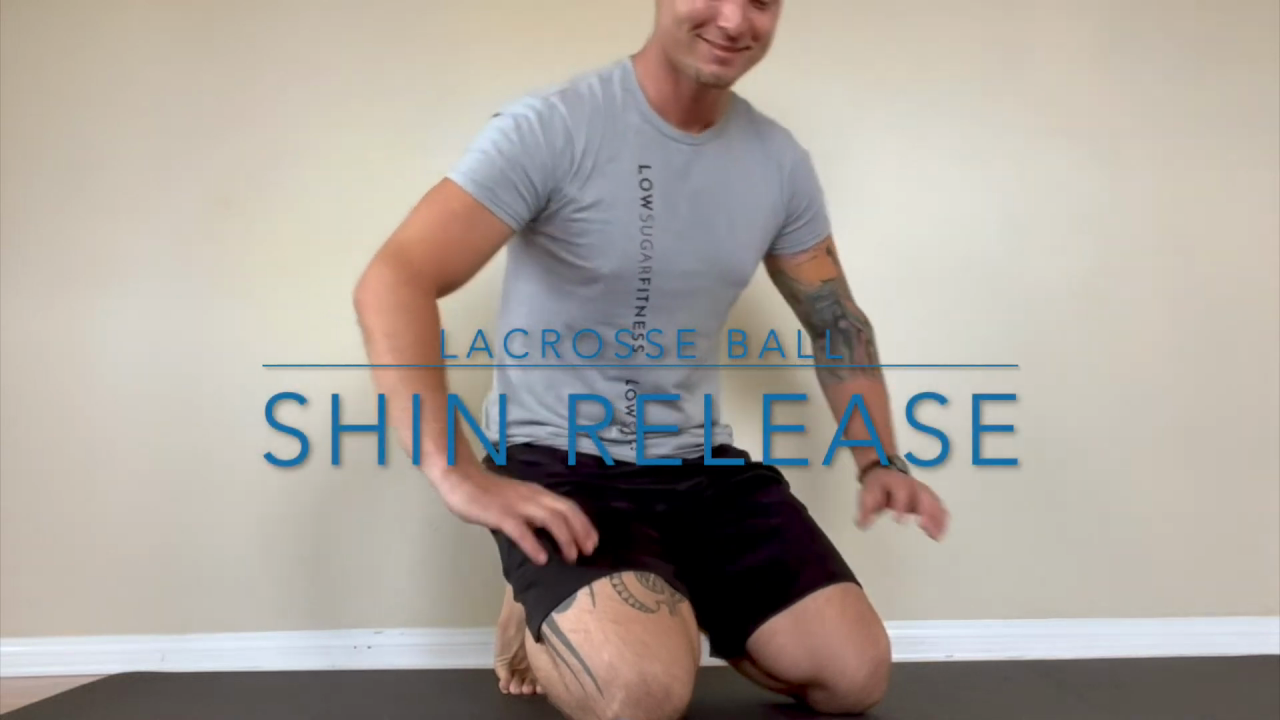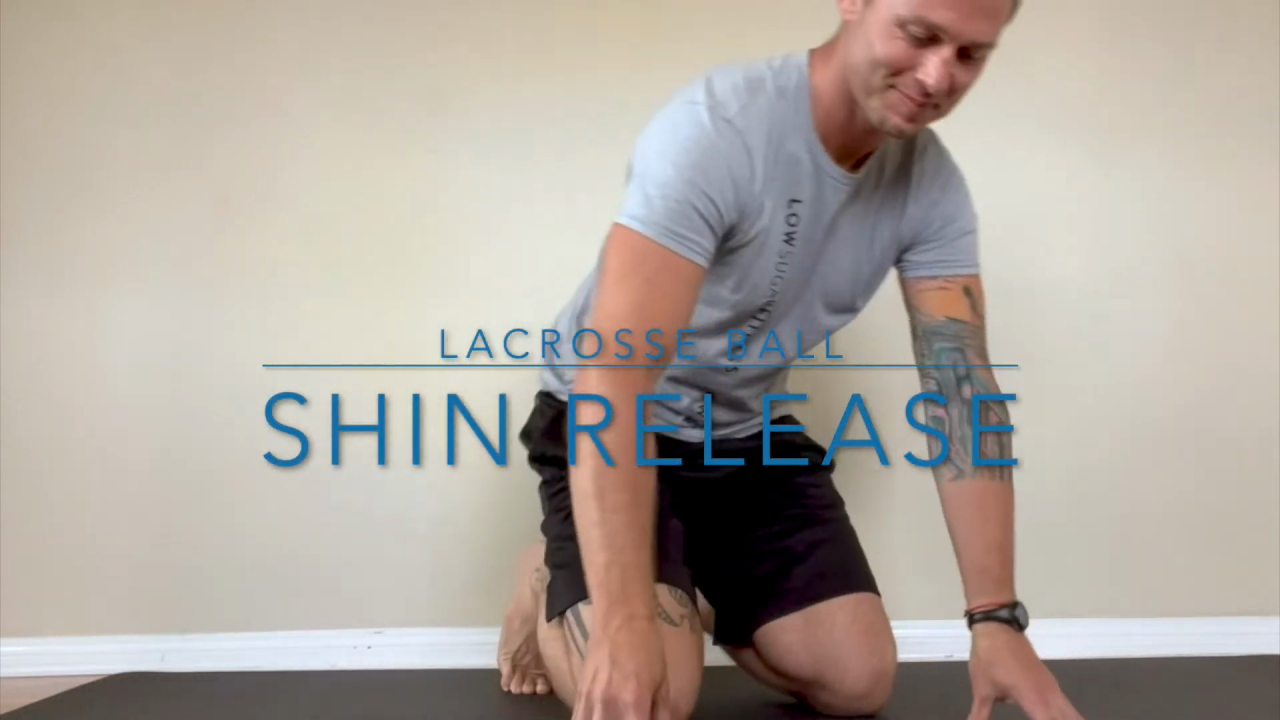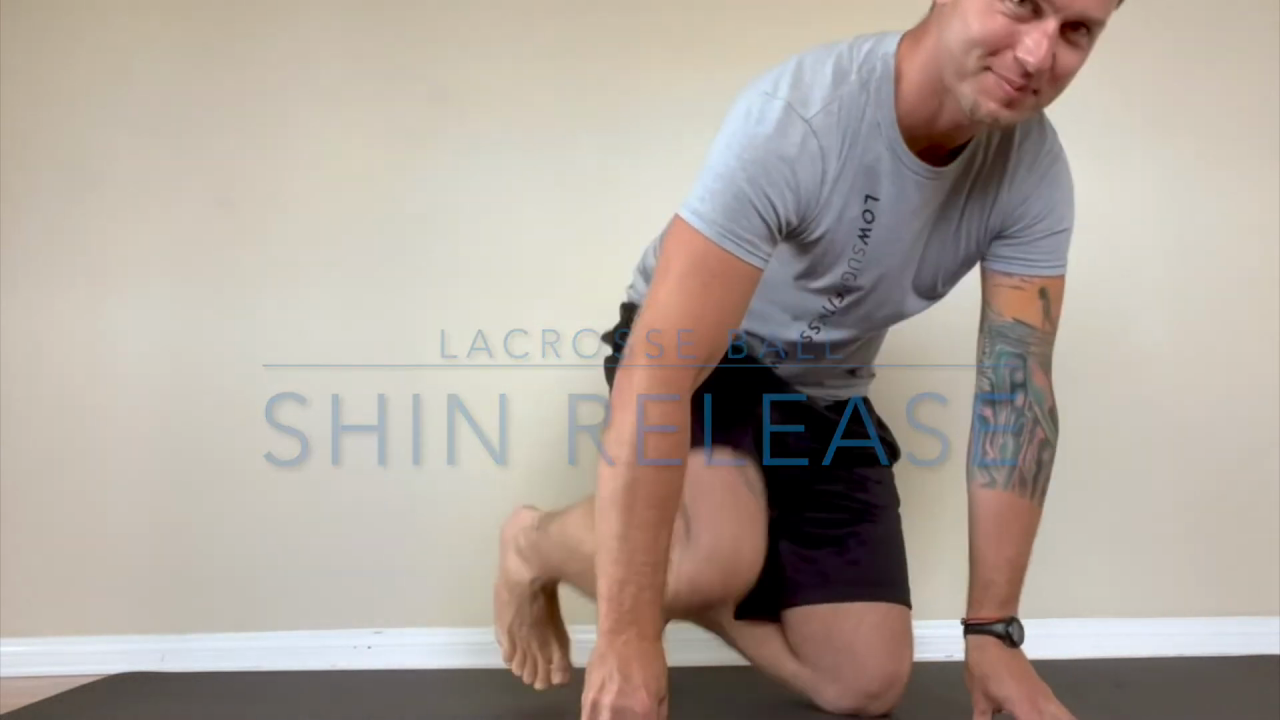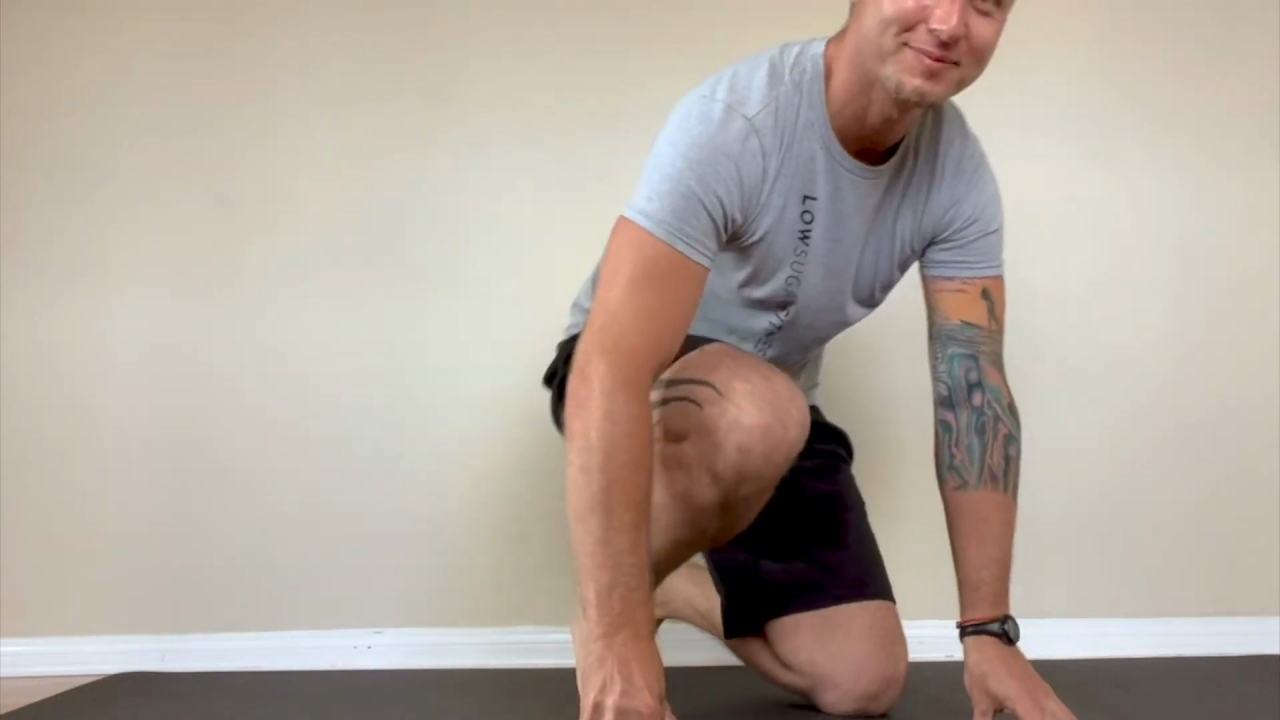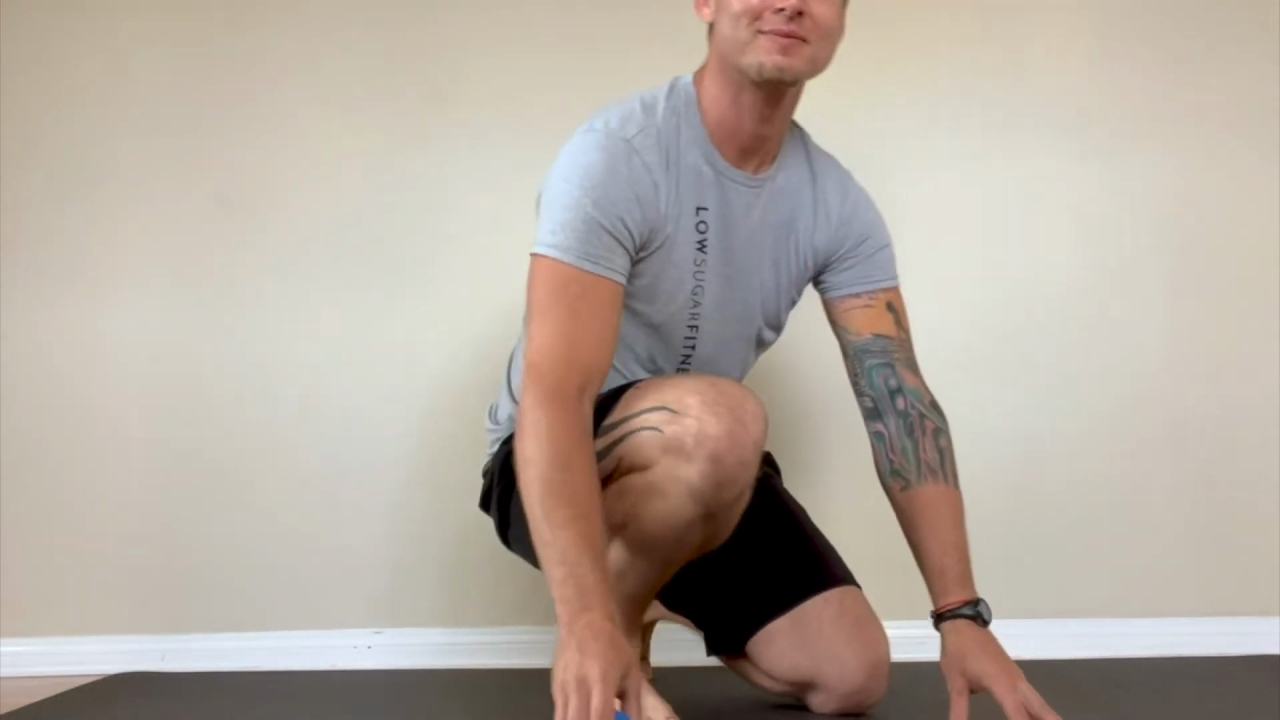
dt=0.5s
person 1, frame 1
left shoulder: (779, 161)
right shoulder: (551, 127)
left elbow: (836, 321)
right elbow: (393, 286)
left wrist: (878, 461)
right wrist: (458, 472)
left hip: (702, 463)
right hip: (558, 466)
left ankle: (668, 607)
right ankle: (533, 614)
person 1, frame 2
left shoulder: (934, 187)
right shoulder: (712, 131)
left elbow: (961, 389)
right elbow: (616, 371)
left wrist: (997, 620)
right wrist: (623, 617)
left hip: (754, 440)
right hip: (614, 432)
left ankle: (685, 596)
right ankle: (551, 591)
person 1, frame 3
left shoulder: (1035, 171)
right shoulder: (794, 118)
left elbow: (1018, 391)
right elbow: (659, 369)
left wrist: (992, 629)
right wrist: (625, 630)
left hip: (827, 392)
right hip: (699, 352)
right knee: (717, 550)
left ankle: (669, 582)
right ankle: (536, 551)
person 1, frame 4
left shoulder: (959, 173)
right shoulder: (732, 121)
left elbow: (973, 392)
right elbow: (609, 371)
left wrist: (989, 630)
right wrist: (618, 634)
left hip: (773, 411)
right hip: (645, 374)
right knee: (759, 414)
left ankle: (673, 588)
right ankle: (605, 607)
person 1, frame 5
left shoulder: (836, 201)
right shoulder: (616, 154)
left elbow: (897, 398)
right elbow: (552, 391)
left wrist: (960, 612)
right wrist: (583, 620)
left hip: (703, 476)
right hip: (573, 465)
right knee: (719, 419)
left ankle: (661, 594)
right ankle: (613, 617)
